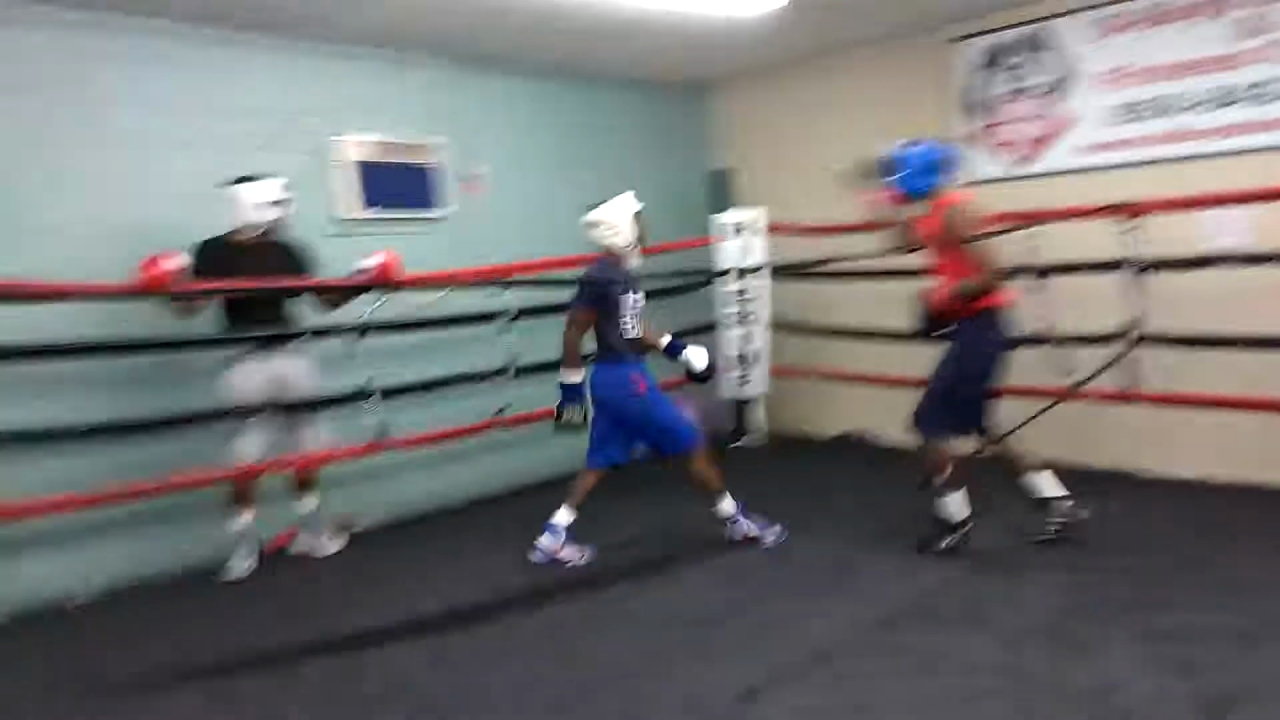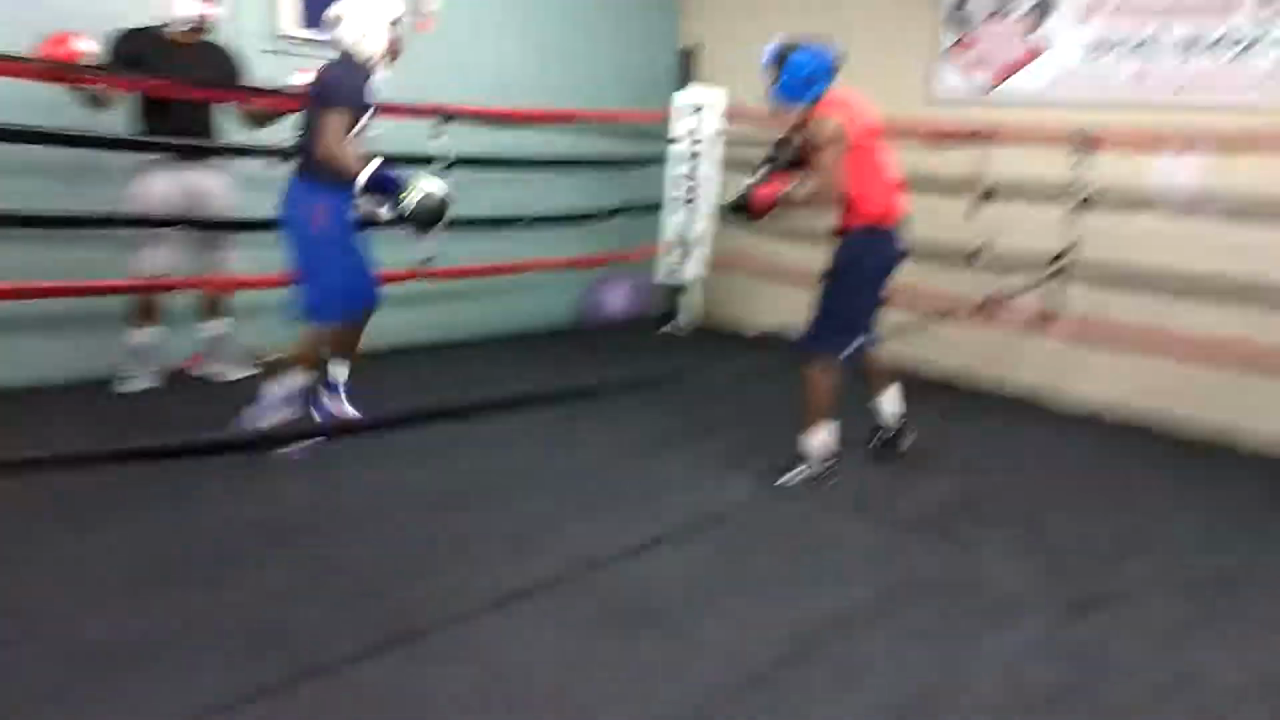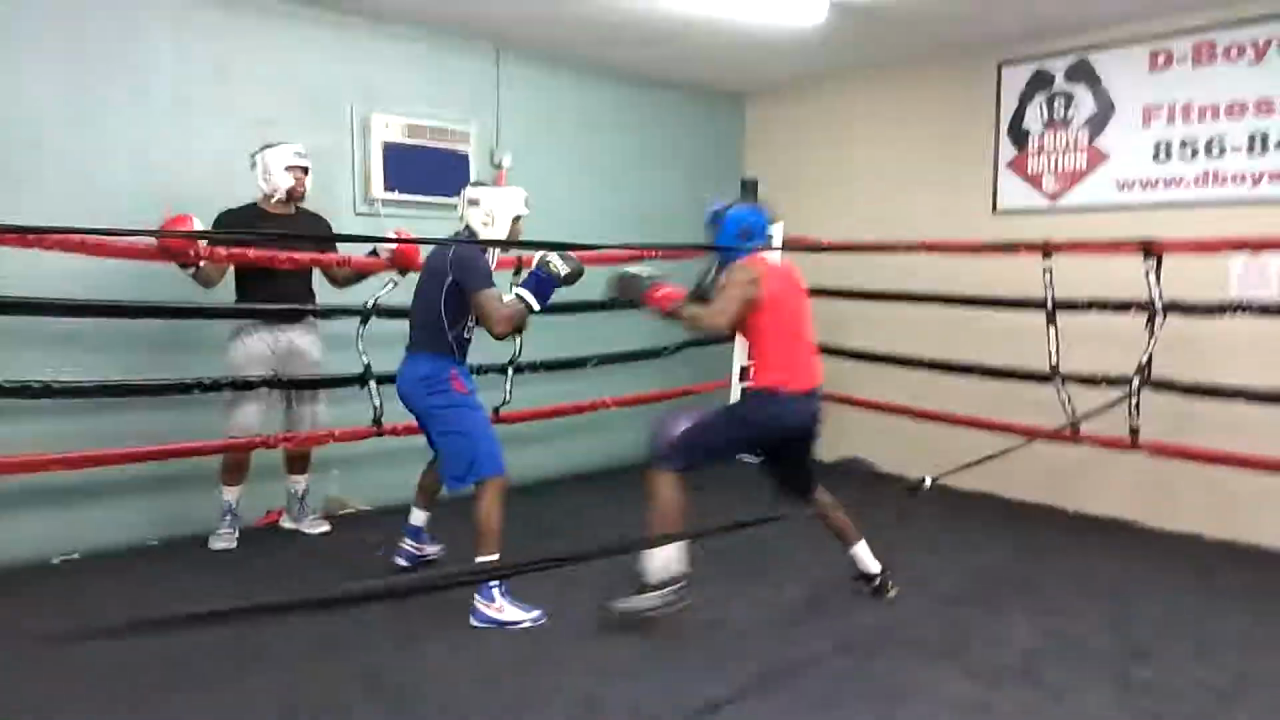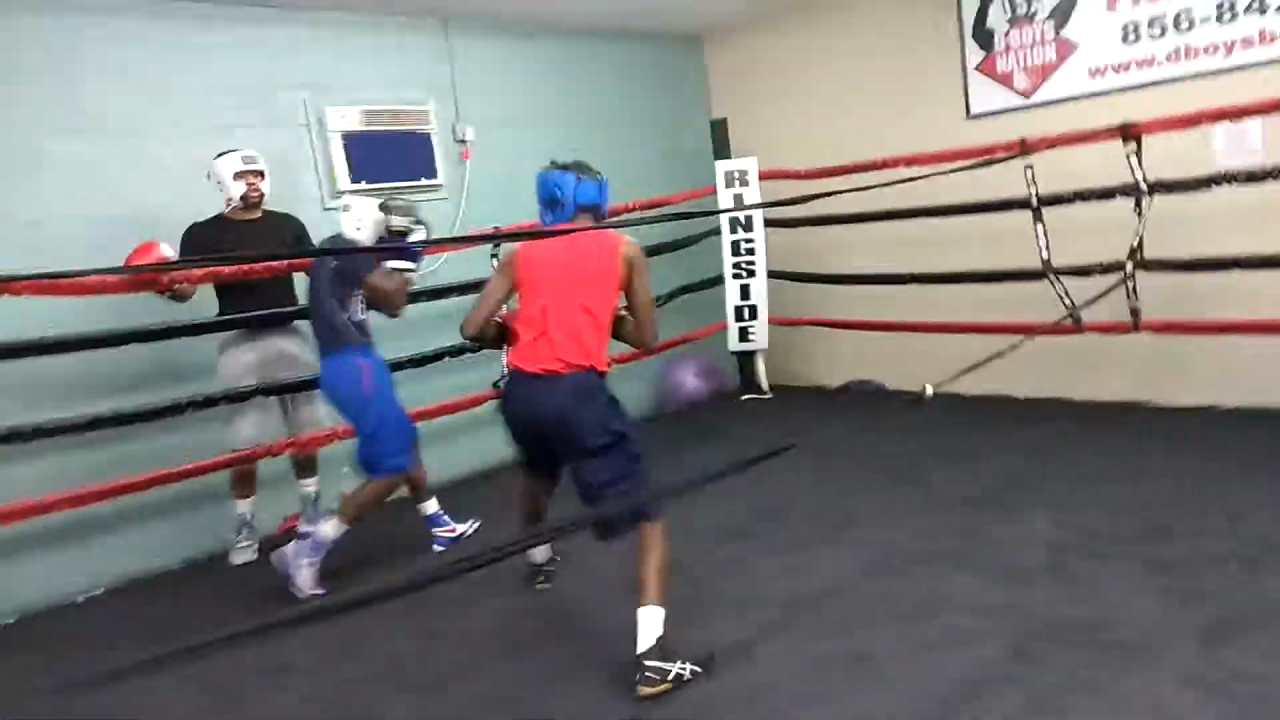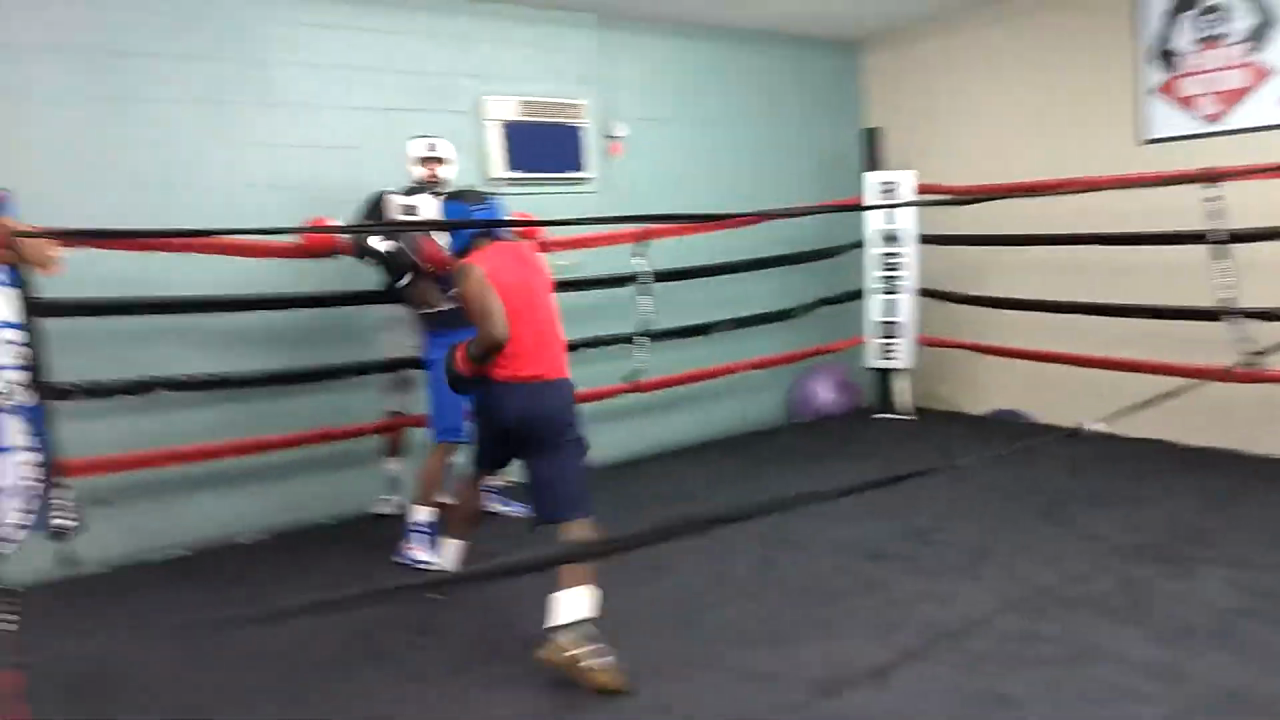
dt=0.7s
person 1, frame 1
left shoulder: (952, 211)
right shoulder: (937, 212)
left elbow: (991, 273)
right elbow: (911, 240)
left wrist: (943, 298)
left hip: (978, 325)
right hip: (976, 325)
left knee: (930, 423)
right knee: (972, 427)
left ankle: (955, 519)
right ankle: (1056, 501)
person 1, frame 2
left shoulder: (824, 120)
right shoulder: (848, 106)
left elbow: (826, 189)
left wrist: (768, 193)
right wrist: (798, 152)
left hip: (867, 235)
right hip: (883, 231)
left knee: (821, 348)
right knee: (848, 335)
left ankle: (817, 454)
right ankle: (893, 422)
person 1, frame 3
left shoulder: (743, 272)
right shoulder: (785, 271)
left elbow: (716, 326)
left wrist: (656, 294)
right wrist: (703, 298)
left hip: (769, 402)
right hip: (805, 403)
left knee: (666, 463)
right knee: (804, 487)
left ankle: (664, 580)
right ankle: (873, 573)
person 1, frame 4
left shoulder: (521, 251)
right shoulder: (624, 248)
left elbow: (474, 328)
right elbow: (645, 337)
left hip: (521, 393)
right hip: (576, 393)
left knee: (541, 468)
right knee: (644, 522)
left ankle: (538, 559)
right ankle: (651, 655)
person 1, frame 5
left shoulder: (469, 269)
right shoulder: (529, 254)
left elbow: (495, 334)
left wrist: (467, 358)
left hip: (504, 396)
right hip: (551, 396)
left knee: (479, 473)
right knee: (573, 520)
left ankle: (445, 567)
right ankle: (570, 631)
person 2, frame 1
left shoulder: (286, 252)
right shoulder: (215, 253)
left elbow: (326, 299)
right elbow: (190, 307)
right wrist: (172, 288)
left hip: (290, 356)
right hip: (249, 362)
left knee: (308, 450)
right knee: (247, 460)
left ankle: (312, 529)
right ankle: (243, 545)
person 2, frame 2
left shoulder: (218, 57)
right shoulder: (137, 44)
left elbow: (252, 114)
right elbow: (105, 96)
right wrist: (85, 86)
left hip: (208, 171)
right hip: (161, 171)
left knee: (217, 271)
right knee: (152, 272)
left ankle: (216, 354)
right ankle: (140, 360)
person 2, frame 3
left shoulder: (315, 225)
right shoulder: (236, 221)
left elbow: (339, 276)
right elbow: (211, 277)
left wrist: (379, 259)
right wrist: (189, 262)
left hip: (302, 333)
right hip: (256, 334)
left knee: (304, 429)
right knee: (243, 432)
left ankle: (298, 508)
right ankle: (228, 518)
person 2, frame 4
left shoulder: (286, 225)
right shoulder: (204, 233)
right elbow: (183, 289)
left hip: (291, 336)
right hip: (242, 343)
left knee: (306, 430)
right knee: (245, 442)
left ankle: (312, 510)
right ankle: (244, 529)
person 2, frame 5
right shoulder: (388, 204)
right elbow: (361, 241)
left hip: (451, 315)
right hip: (408, 313)
left knee: (452, 405)
right knee: (398, 403)
left ankle: (449, 483)
right ankle: (391, 490)
person 3, frame 1
left shoulder: (623, 273)
right shoulder: (602, 277)
right elbow: (573, 336)
left wrist: (676, 348)
right wrist: (570, 389)
left hip: (621, 375)
right hip: (624, 380)
left knee: (602, 463)
right knee: (693, 445)
left ankle: (552, 538)
right ankle: (737, 522)
person 3, frame 2
left shoulder: (357, 77)
right shoulder: (343, 77)
right elbow: (328, 149)
right wrist: (386, 183)
left hip: (329, 204)
right hip: (316, 206)
left knee: (360, 303)
right knee: (333, 319)
left ankle: (330, 396)
right ankle: (272, 407)
person 3, frame 3
left shoulder: (451, 251)
right shoulder: (468, 257)
right elbow: (499, 324)
right wrist: (539, 285)
left hip: (418, 372)
right hip: (440, 377)
left knee: (447, 456)
right knee: (491, 478)
left ankle: (413, 541)
right ankle: (488, 596)
person 3, frame 4
left shoulder: (343, 257)
right shoulder: (343, 255)
left elbow: (393, 307)
right elbow: (392, 297)
left wrist: (403, 251)
right wrist: (401, 249)
left hip: (357, 366)
right hip: (352, 368)
left knee: (403, 440)
right knee: (390, 471)
left ankle: (440, 524)
right ankle: (308, 546)
person 3, frame 5
left shoulder: (460, 240)
right shoulder: (402, 258)
right elbow: (428, 302)
left hip: (478, 337)
right hip: (445, 342)
left knee: (499, 428)
right knee: (451, 437)
left ankle: (488, 490)
right ankle: (418, 532)
